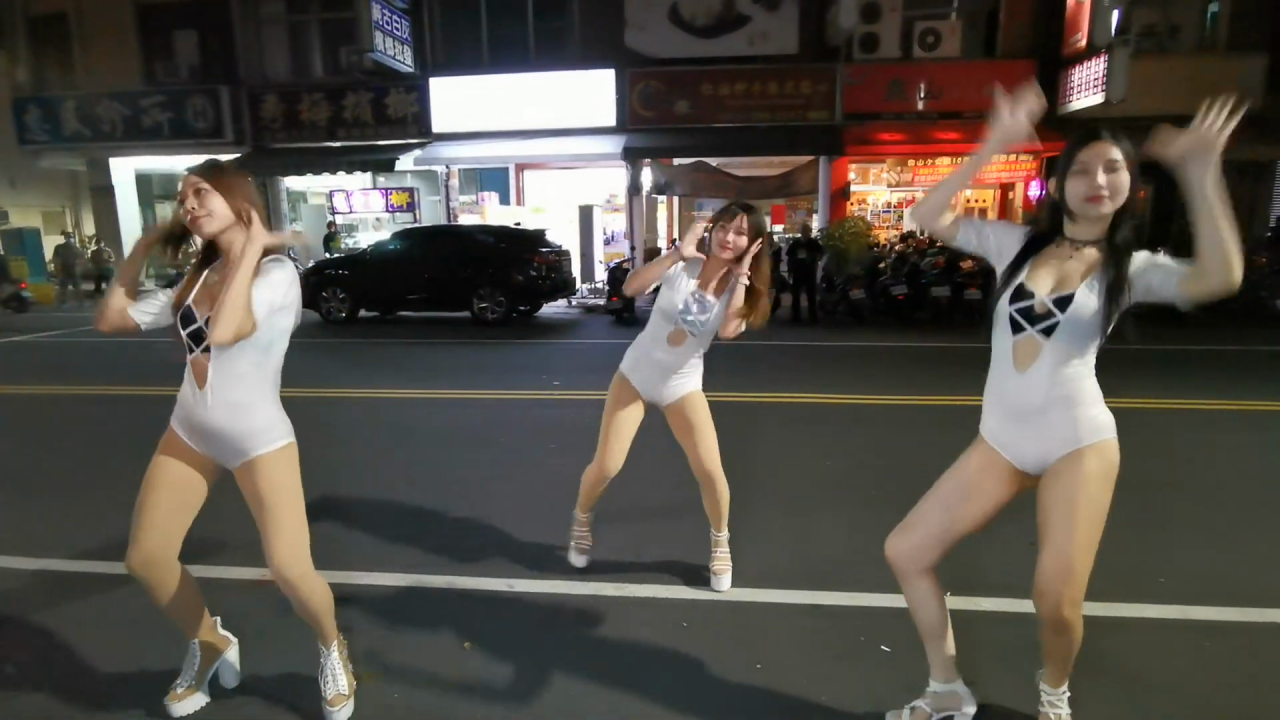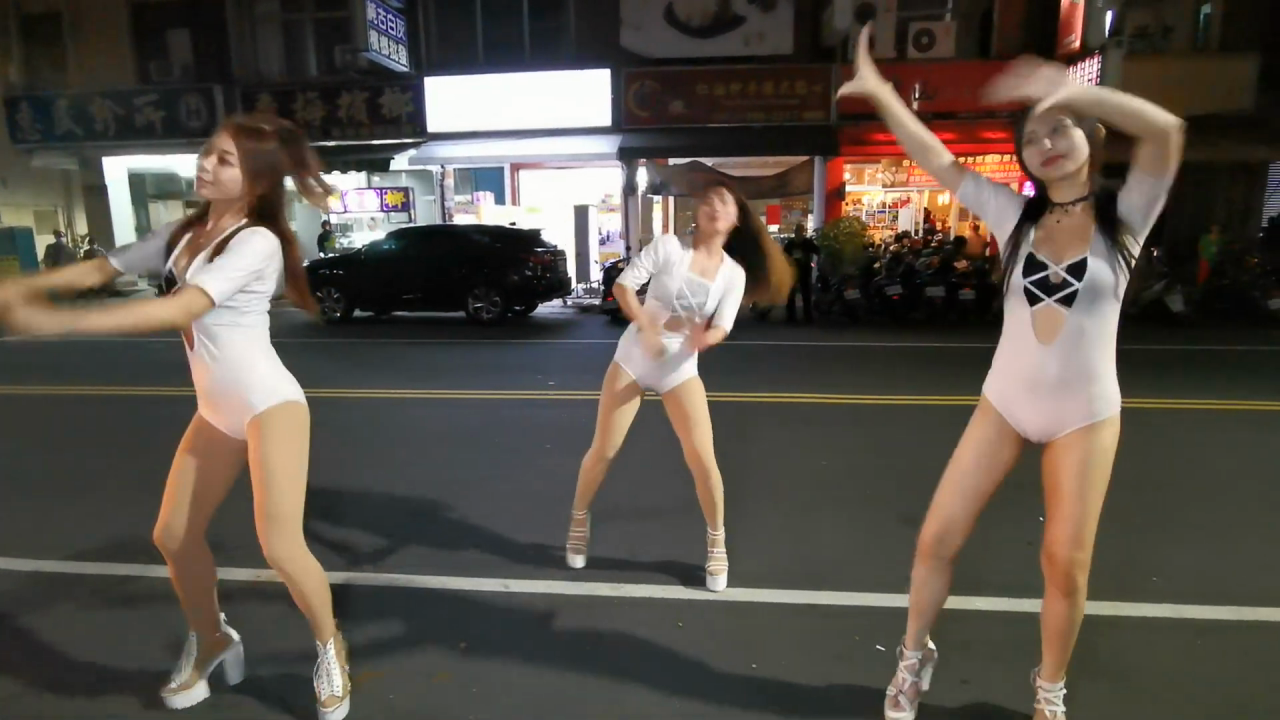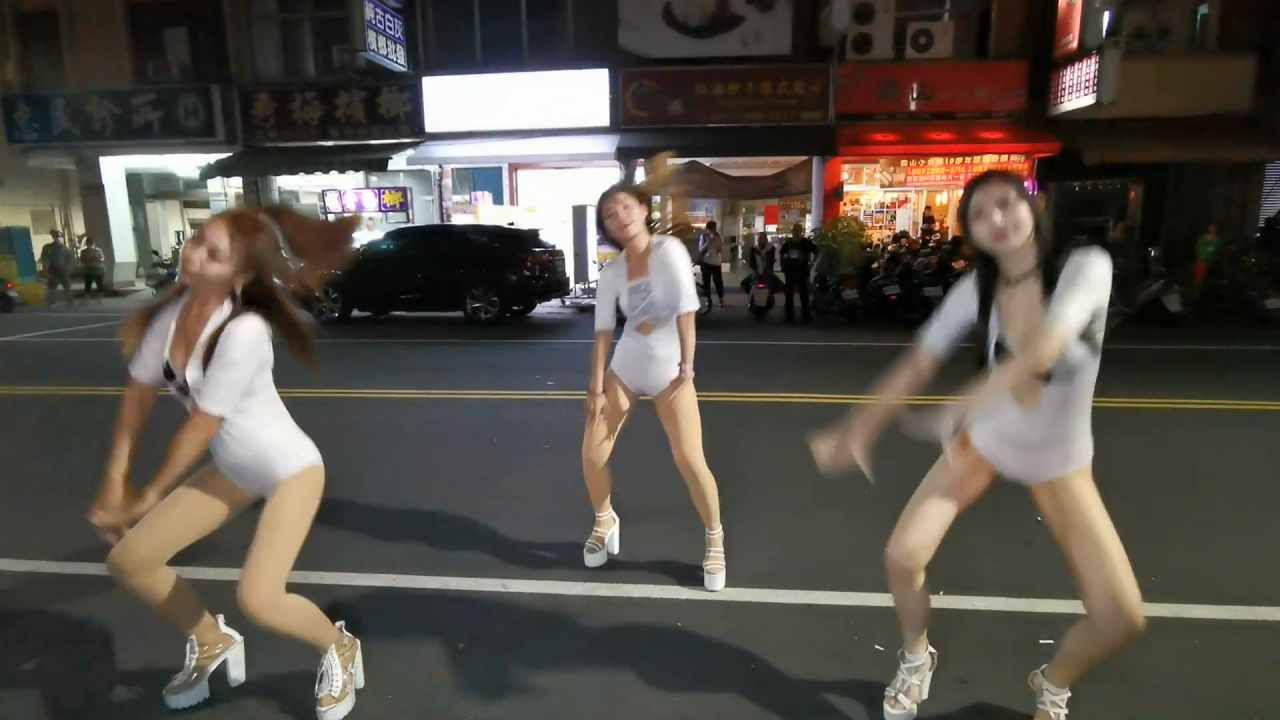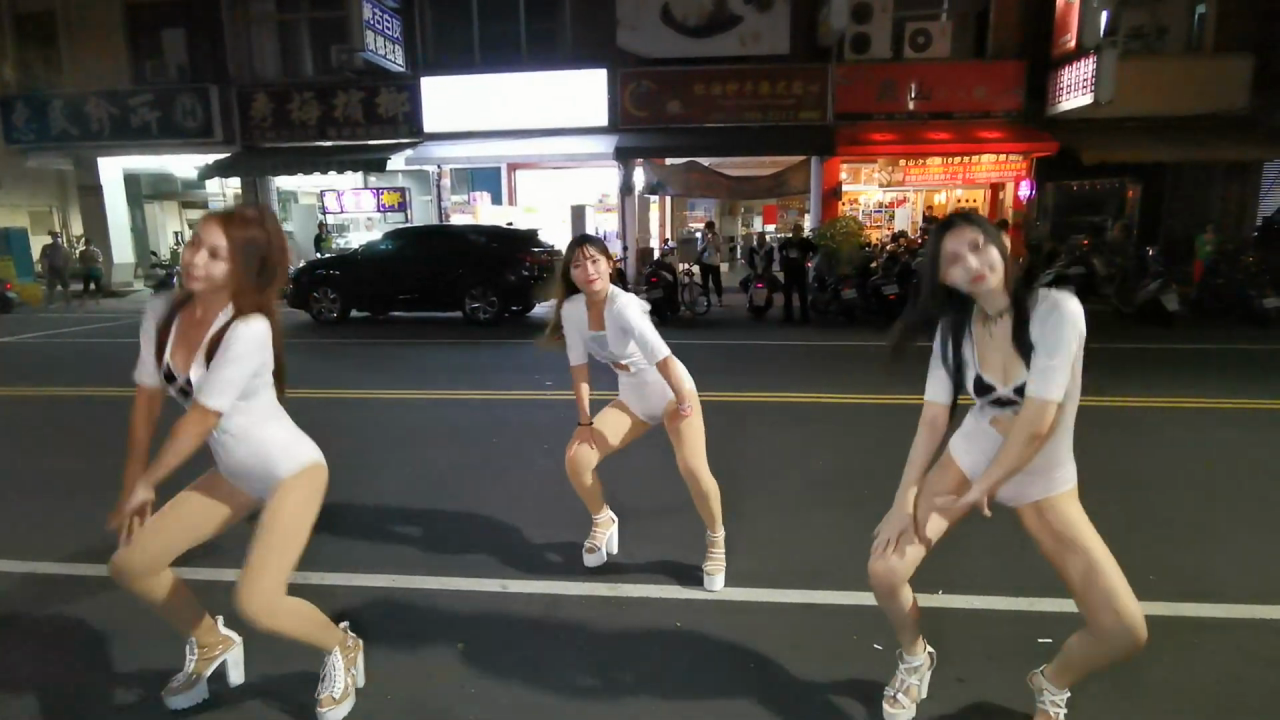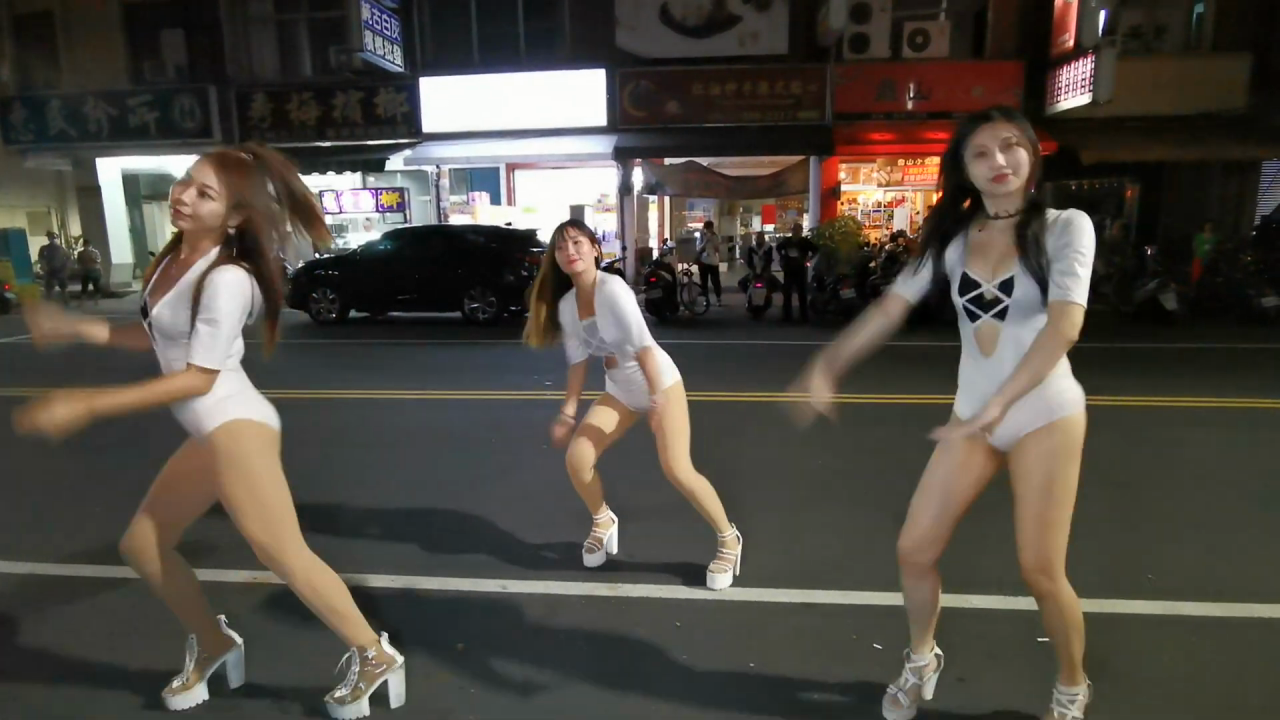
dt=0.3s
person 1, frame 1
left shoulder: (1133, 270)
right shoulder: (1017, 243)
left elbow: (1221, 278)
right elbow: (929, 217)
left wrist: (1200, 171)
right wrist: (993, 144)
left hip: (1080, 444)
right hip: (1000, 442)
left knee: (1058, 605)
right knee: (904, 553)
person 1, frame 2
left shoulder: (1126, 214)
right shoulder: (1016, 215)
left elbow: (1166, 133)
right elbow: (937, 160)
left wrist: (1063, 95)
right wrist: (877, 89)
left hip: (1085, 413)
right hip: (1006, 403)
left knee: (1064, 567)
right knee: (939, 539)
right ankle: (913, 656)
person 1, frame 3
left shoulder: (1086, 268)
right shoulder: (974, 290)
left elbow: (1047, 346)
right elbow: (919, 363)
left wrist: (961, 408)
right wrist: (865, 425)
left hip: (1060, 460)
right hip: (984, 440)
left knee: (1123, 614)
right knee: (903, 554)
right ankle: (916, 658)
person 1, frame 4
left shoulder: (1058, 311)
right shoulder: (953, 328)
left elbow: (1040, 419)
right elbow: (933, 419)
left wrist: (980, 491)
right wrist: (903, 502)
left hip: (1044, 483)
right hip: (966, 460)
left knee: (1125, 630)
right knee: (885, 568)
right ankle: (914, 663)
person 1, frame 5
left shoulder: (1067, 227)
right shoulder: (951, 240)
left elbow: (1064, 326)
right elbow: (890, 307)
left wrist: (997, 407)
right wrist: (826, 366)
left hip: (1045, 415)
right hip: (970, 414)
left knee: (1041, 571)
right knee: (915, 548)
right ankle: (921, 659)
person 2, frame 1
left shoulder: (277, 272)
right shoulder: (196, 280)
left elbow: (225, 333)
right elbow: (112, 319)
left wrist: (248, 250)
right wrist: (138, 252)
left hip: (263, 442)
right hip: (189, 437)
left knee: (291, 568)
right knee: (146, 558)
left ankle: (333, 650)
right ankle: (209, 645)
person 2, frame 2
left shoulder: (257, 242)
right shoulder: (185, 232)
left elbow: (176, 310)
right elbow: (102, 267)
left wrist: (59, 320)
left hip: (272, 406)
right hip: (216, 415)
left knee: (280, 546)
right knee: (176, 539)
left ankle: (331, 648)
right ankle: (212, 640)
person 2, frame 3
left shoulder: (245, 331)
right shoulder: (167, 310)
left elbow: (202, 424)
right elbow: (139, 393)
left wrist: (146, 497)
right wrist: (114, 480)
left hip: (291, 470)
right hip: (234, 470)
left knee: (258, 600)
right knee: (129, 561)
left ankle: (339, 648)
right ankle: (211, 643)
person 2, frame 4
left shoulder: (247, 331)
right shoulder: (164, 314)
left elbow: (199, 420)
right elbow: (145, 402)
left wrist: (144, 488)
right wrist: (137, 488)
left hip: (291, 470)
right hip: (236, 473)
left knee: (257, 603)
right knee: (130, 566)
left ankle: (343, 648)
right ankle: (212, 646)
person 2, frame 5
left shoulder: (227, 278)
right shoulder: (173, 257)
left elbow: (198, 379)
right elbow: (146, 337)
left wrist: (87, 405)
right wrist: (76, 327)
left hip: (237, 425)
right hip: (208, 433)
left knee: (285, 555)
right knee: (140, 545)
left ankle: (373, 656)
right ankle: (212, 644)
person 3, frame 1
left shoulder: (736, 288)
right shoulder: (682, 264)
left elbow: (728, 331)
right elbow: (631, 288)
left wrist: (741, 278)
right wrist: (677, 253)
left hip: (682, 386)
right hip: (635, 375)
left knee: (710, 470)
right knee: (607, 464)
left ankle: (720, 544)
right ankle: (581, 520)
person 3, frame 2
left shoulder: (734, 273)
right shoulder: (666, 247)
left elbow: (719, 329)
right elbow: (623, 287)
left wrist: (702, 336)
right wrist: (647, 325)
left hip: (680, 371)
right hip: (632, 363)
left knee: (702, 459)
right knee: (603, 451)
left ankle: (716, 542)
right ankle: (579, 517)
person 3, frame 3
left shoulder: (669, 250)
right shoulder: (612, 272)
left elbow: (686, 312)
right elbow: (603, 331)
left wrist: (686, 369)
right wrist: (596, 388)
left hip: (669, 372)
right hip: (623, 369)
left knee: (690, 460)
right knee: (593, 455)
left ankle: (715, 541)
right ankle: (605, 522)
person 3, frame 4
left shoulder: (622, 304)
right shoulder: (571, 310)
left elbow: (660, 354)
right elbow: (579, 368)
left wrist: (680, 400)
right wrist: (585, 421)
left hip: (673, 393)
right hip: (632, 401)
left knee: (693, 466)
right knee: (577, 460)
left ankle: (716, 541)
right ankle: (603, 523)
person 3, frame 5
left shoulder: (613, 288)
right shoulder: (566, 305)
left elbow: (642, 344)
right elbow: (578, 362)
left wrist: (656, 396)
right wrist: (568, 412)
left hip: (661, 384)
right hip: (619, 392)
left knee: (678, 470)
right knee: (577, 458)
left ankle: (728, 539)
right ankle: (603, 522)
